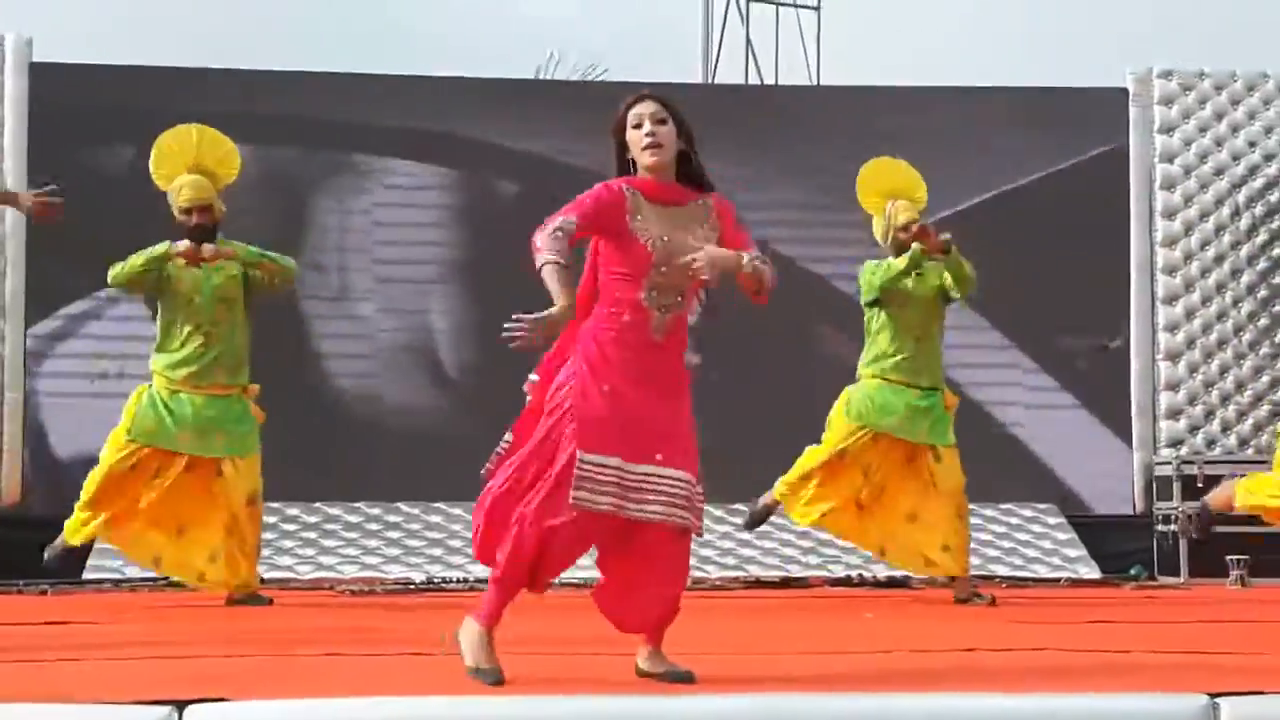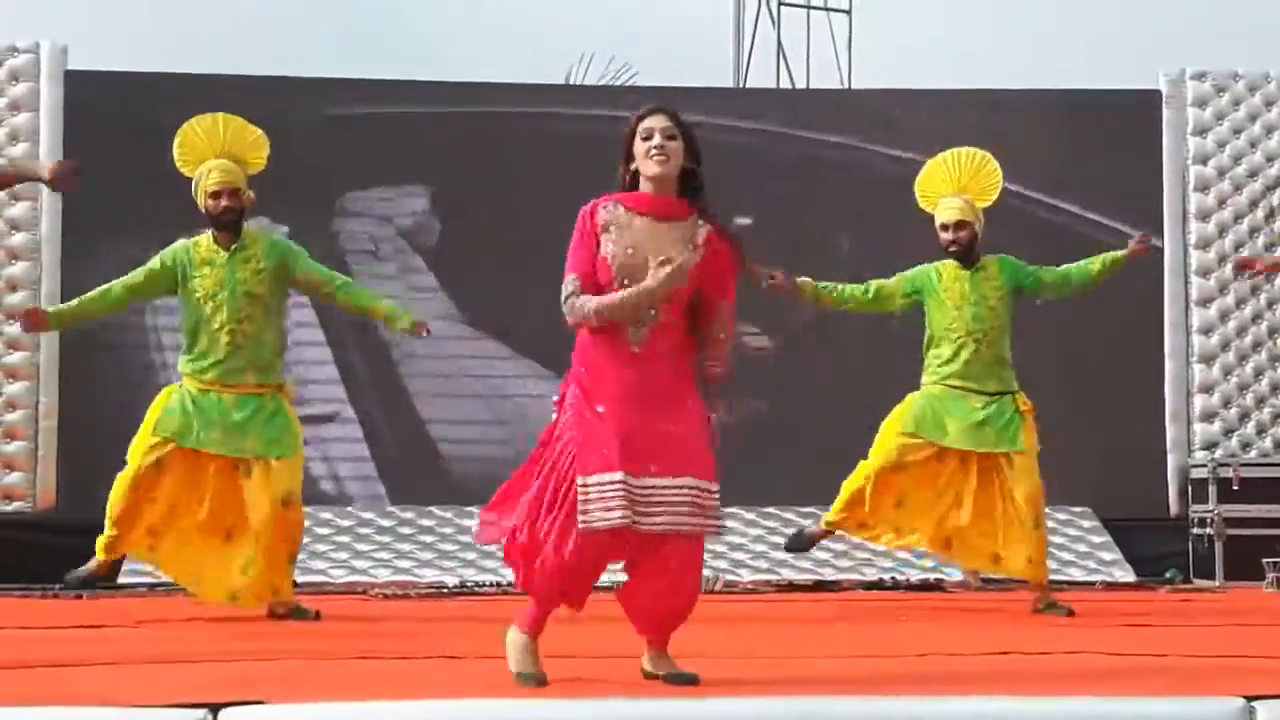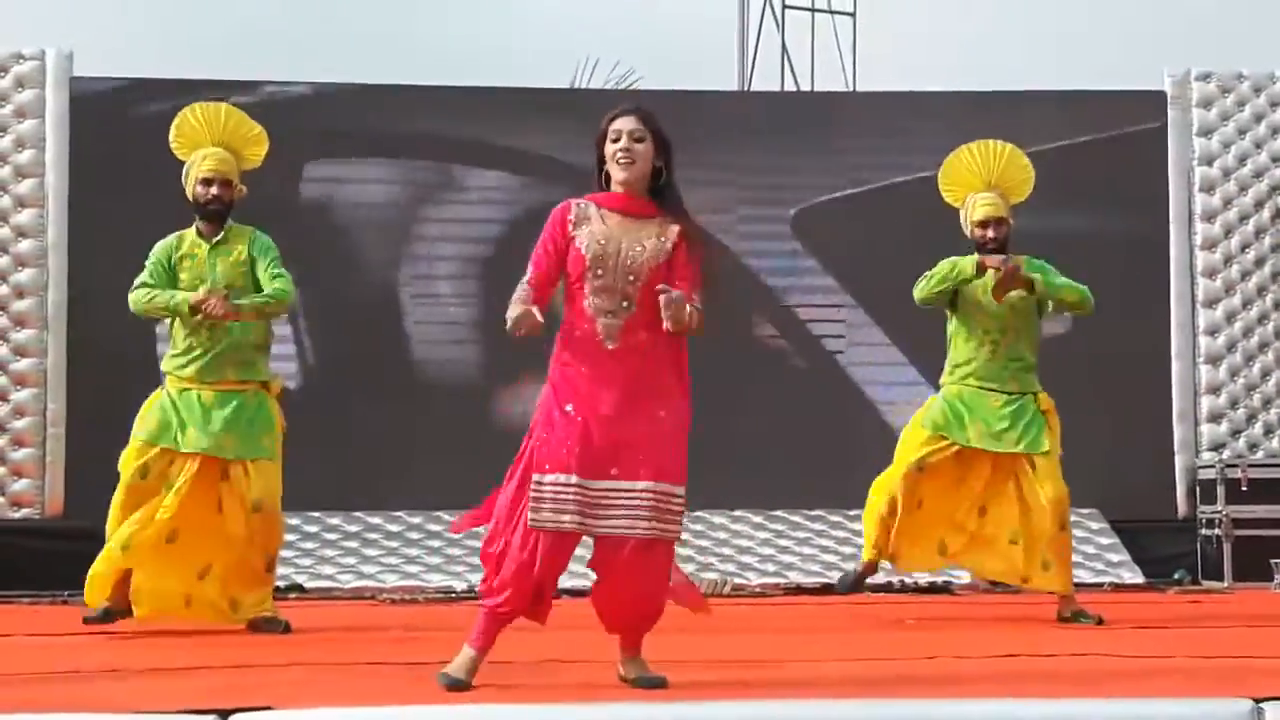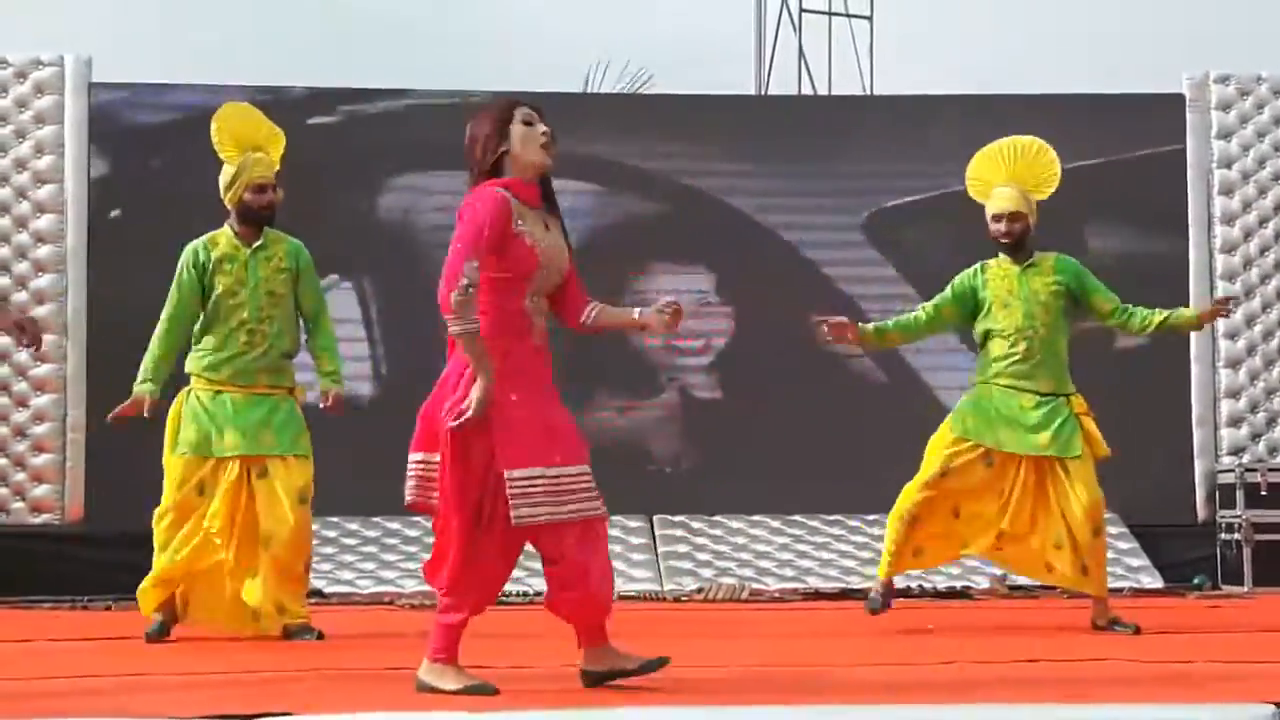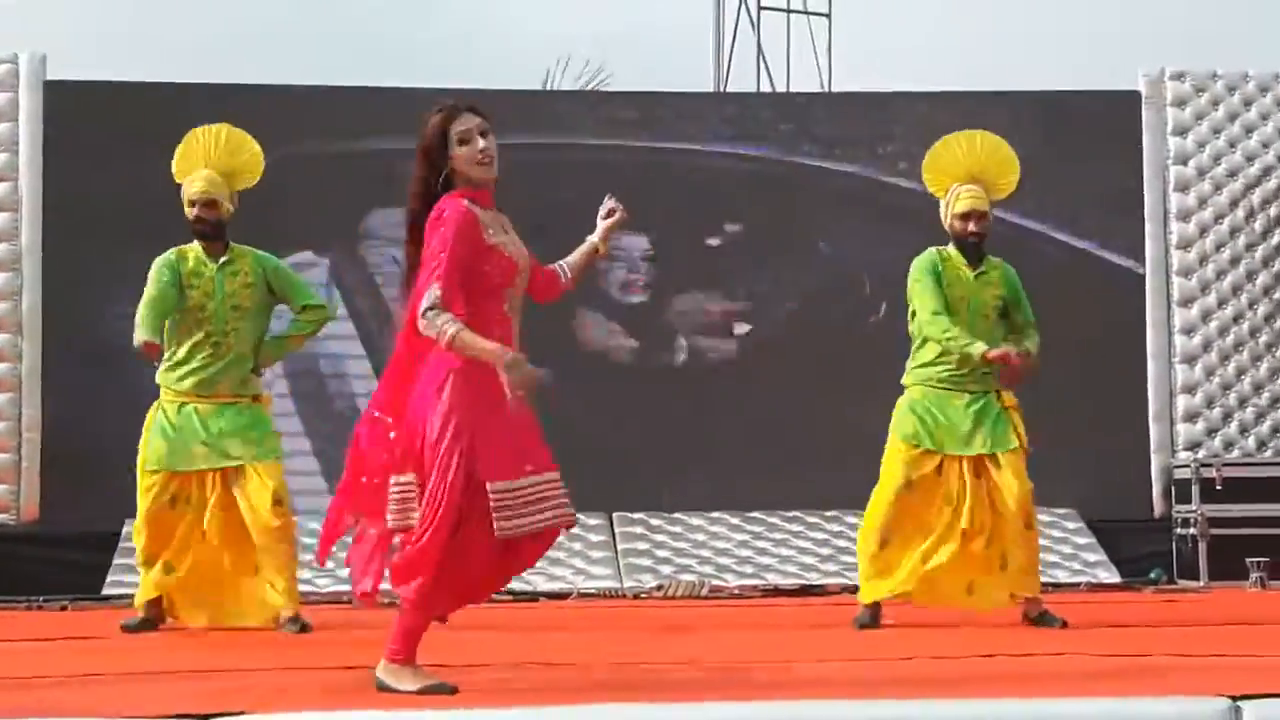
dt=0.7s
person 1, frame 1
left shoulder: (711, 209)
right shoulder: (614, 197)
left elbow: (762, 287)
right elbow: (549, 236)
left wrist: (732, 260)
right wrist: (562, 304)
left hip: (665, 384)
right hip: (599, 371)
left knee: (660, 524)
right knee: (557, 501)
left ankle: (651, 649)
right ankle: (481, 622)
person 1, frame 2
left shoulder: (708, 237)
right shoulder: (599, 215)
left elbow: (719, 324)
right elbow: (575, 307)
left wrist: (708, 402)
right wrist: (647, 289)
left hip: (670, 396)
right hip: (599, 389)
left knee: (675, 529)
right knee: (595, 521)
left ankle: (656, 651)
right ankle: (526, 630)
person 1, frame 3
left shoulder: (675, 230)
right shoulder: (571, 214)
left elbow: (689, 313)
right elbow: (532, 287)
left wrist: (681, 310)
right wrist: (519, 310)
left hip: (649, 397)
right hip: (577, 388)
left knee: (642, 528)
right knee: (544, 523)
left ankle: (630, 654)
right ankle: (476, 645)
person 1, frame 4
left shoulder: (546, 218)
right shoulder: (492, 201)
left elbow: (573, 309)
right elbow: (457, 285)
left wrist: (646, 318)
right wrist: (481, 372)
left hip: (530, 384)
right hip: (489, 383)
left knee: (571, 518)
right knee: (487, 520)
left ankle: (598, 650)
right ankle: (438, 661)
person 1, frame 5
left shoulder: (494, 218)
right shoulder: (454, 214)
left elbow: (544, 286)
right elbow: (429, 314)
left wrist: (600, 238)
right wrist: (498, 358)
left hip: (490, 390)
right hip: (459, 388)
left knee: (528, 523)
right knee: (456, 524)
left ankle: (420, 592)
right ankle: (397, 659)
person 2, frame 1
left shoulder: (240, 261)
right shoulder: (164, 263)
left elbow: (287, 274)
right elbow: (117, 278)
left wrist: (239, 252)
right wrist: (171, 252)
left hip: (225, 405)
right hip: (166, 397)
left knee: (241, 497)
right knee: (116, 471)
left ankle: (241, 585)
right ankle: (74, 533)
person 2, frame 2
left shoulder: (276, 250)
right shoulder: (182, 256)
left elbow: (331, 285)
right elbow: (127, 289)
left wrist: (394, 315)
right wrist: (61, 315)
left hip: (261, 404)
right hip: (196, 399)
left knee: (278, 503)
right knee: (142, 480)
left ankle: (278, 596)
right ankle: (109, 557)
person 2, frame 3
left shoulder: (257, 243)
right shoulder: (170, 248)
left elbow: (283, 294)
right elbow: (140, 298)
left wrist: (237, 307)
right wrist: (191, 301)
left hip: (244, 402)
right hip: (180, 398)
left knee: (254, 510)
right knee: (139, 492)
left ankle: (256, 607)
right ankle: (118, 593)
person 2, frame 4
left shoulder: (293, 253)
right shoulder: (200, 251)
left elbow: (317, 320)
right elbow: (173, 321)
left wrist: (332, 378)
right wrist: (146, 385)
left hip: (273, 405)
right hip: (208, 402)
left knee: (288, 511)
right knee: (186, 506)
left ankle: (287, 614)
right ankle: (167, 603)
person 2, frame 5
left shoulder: (262, 265)
right shoulder: (173, 262)
left elbow: (317, 309)
right elbow: (154, 300)
left wrist: (268, 351)
right wrist: (146, 336)
left hip: (240, 413)
right hip: (177, 414)
left knee: (268, 508)
right knee: (161, 515)
left ankle: (283, 604)
right ankle: (159, 601)
person 3, frame 1
left shoulder: (937, 274)
right shoulder: (873, 271)
left elbow: (967, 286)
right elbow: (879, 284)
left wrist: (948, 253)
right wrist: (916, 250)
left hip: (928, 400)
right hip: (878, 392)
left knee: (947, 488)
right knee: (834, 457)
left ankle: (961, 583)
right ankle: (775, 497)
person 3, frame 2
left shoulder: (1006, 270)
right shoulder: (924, 278)
left elbow: (1061, 281)
right elbow: (864, 297)
left wrist: (1121, 257)
right wrist: (803, 287)
left hip: (997, 406)
right hip: (938, 400)
left knee: (1024, 497)
right knee: (881, 467)
left ankle: (1040, 592)
right ankle: (827, 527)
person 3, frame 3
left shoulder: (1034, 273)
right shoulder: (955, 270)
left elbow: (1084, 300)
right elbow: (922, 293)
left wrist: (1027, 281)
right wrist: (980, 263)
left hip: (1021, 408)
right hip: (960, 401)
left knee: (1049, 501)
right knee: (904, 476)
left ankle: (1067, 602)
right ankle: (871, 558)
person 3, frame 4
left shoulder: (1064, 270)
right shoulder: (977, 277)
left elbow: (1121, 317)
right elbow: (929, 319)
left wrist: (1188, 319)
right wrist: (867, 332)
left hip: (1054, 411)
right hip: (991, 405)
left knee: (1083, 508)
right knee: (930, 486)
left ankle: (1101, 610)
right ankle: (888, 574)
person 3, frame 5
left shoulder: (1005, 276)
right shoulder: (928, 265)
left elbow: (1026, 335)
right elbow: (931, 324)
left wrist: (1023, 355)
right wrist: (985, 351)
left hip: (985, 406)
right hip: (928, 403)
left knee: (1014, 500)
right knee: (895, 498)
left ankle: (1029, 602)
right ankle: (873, 597)
